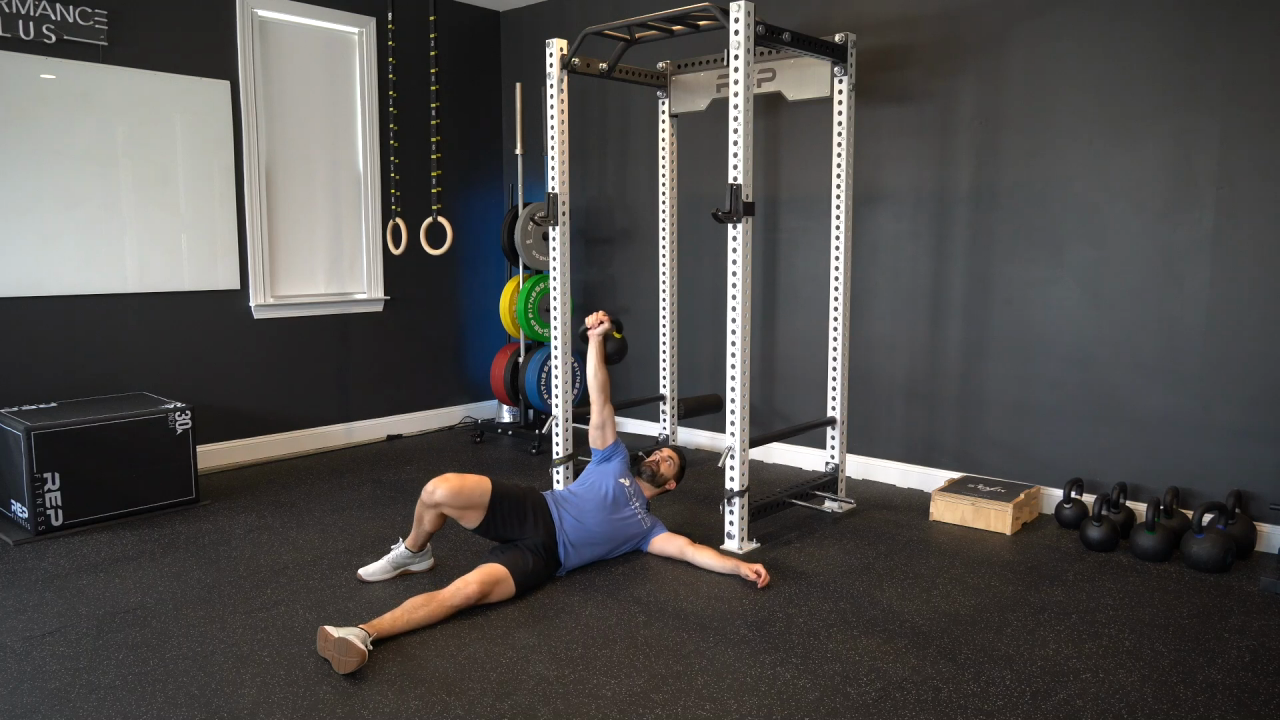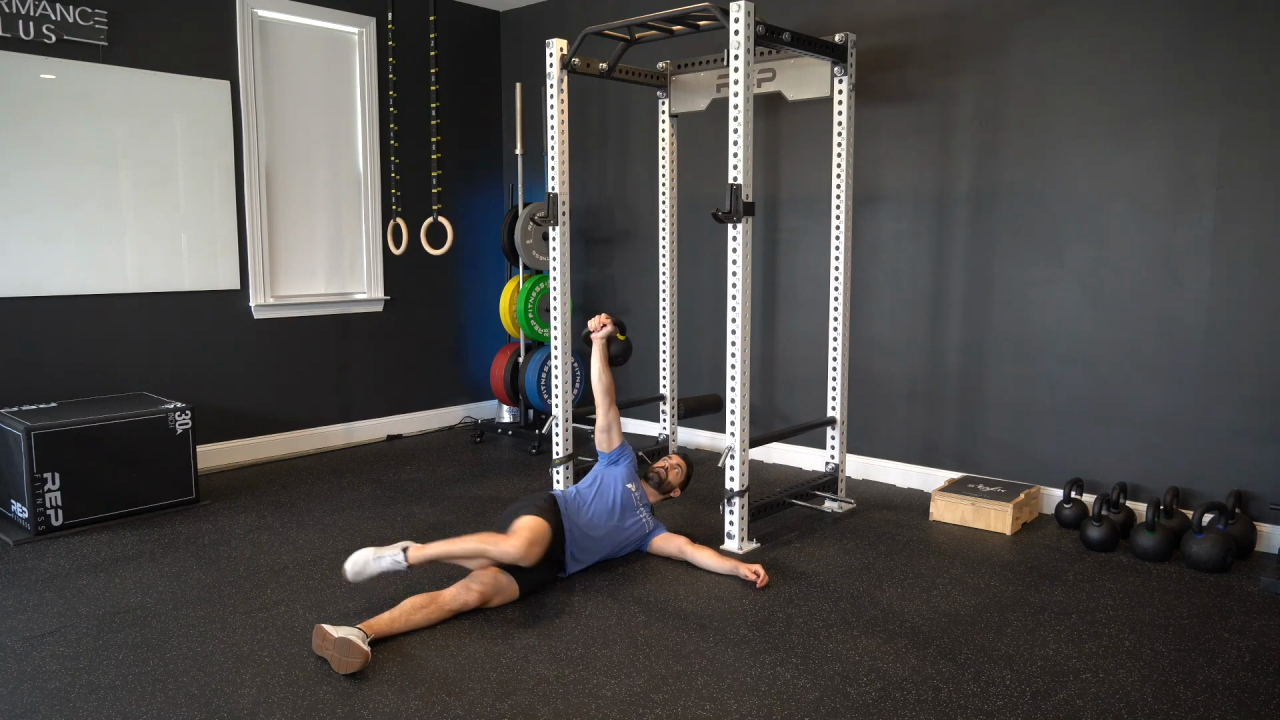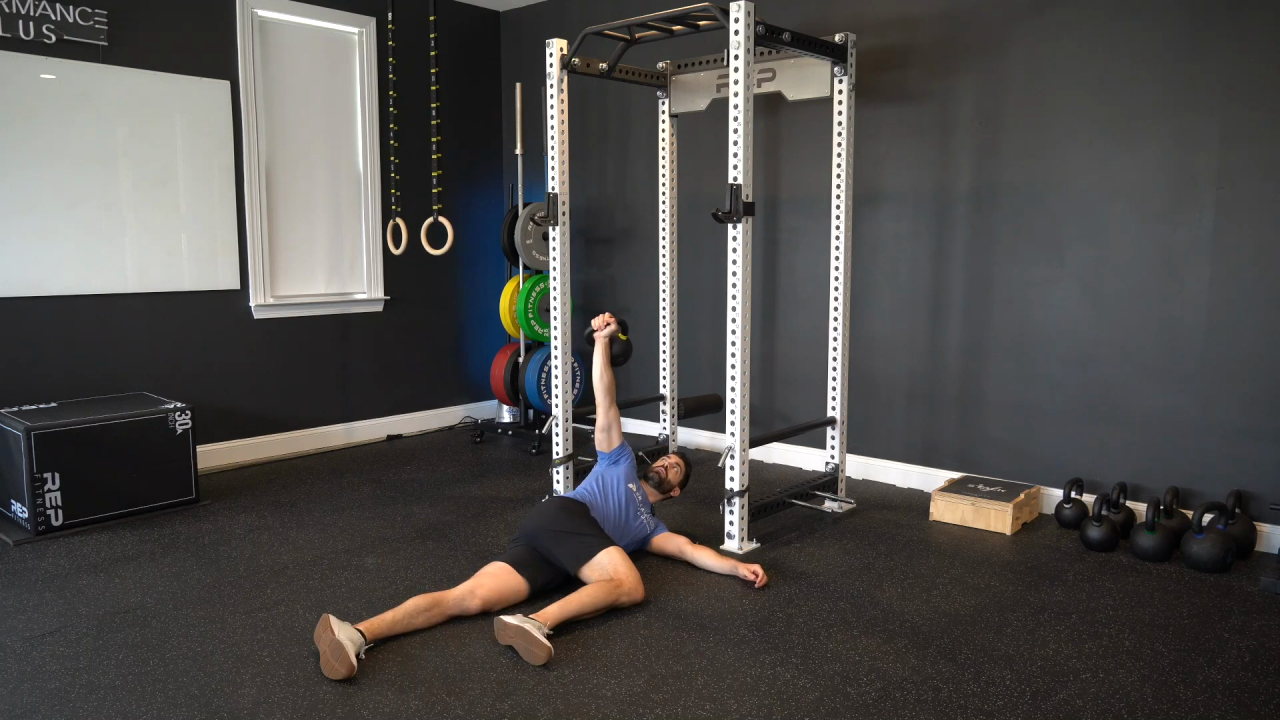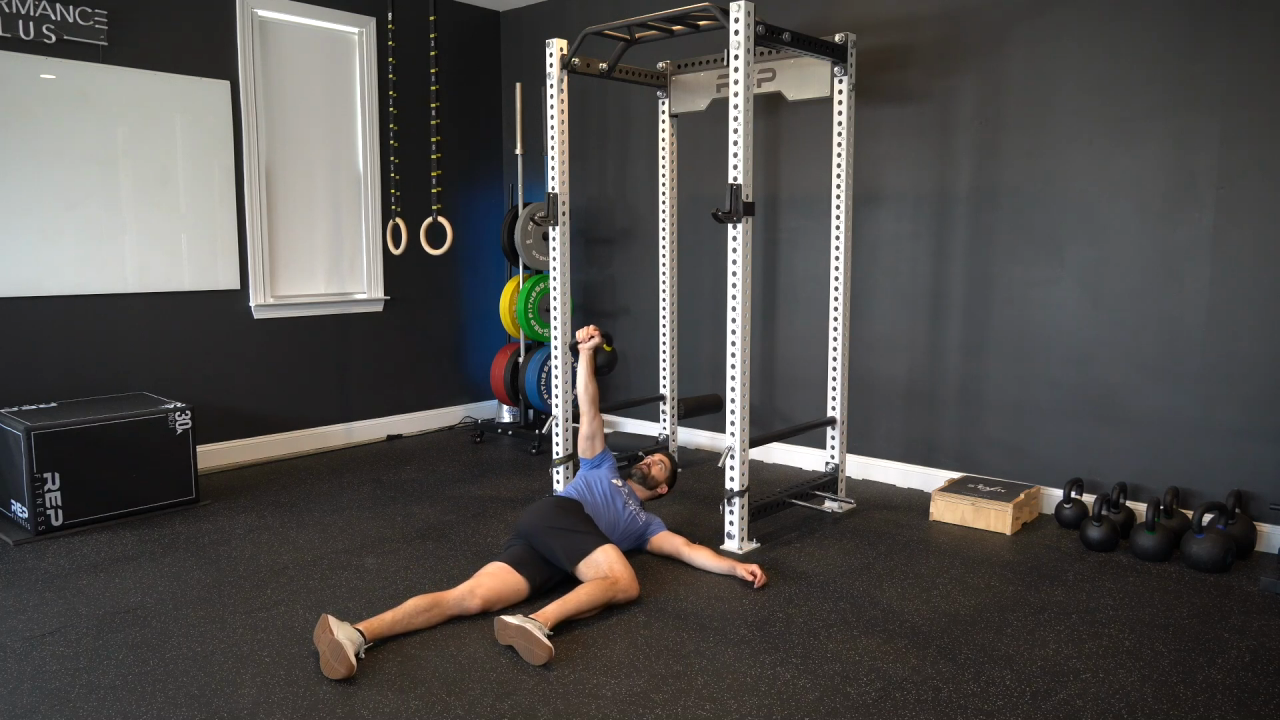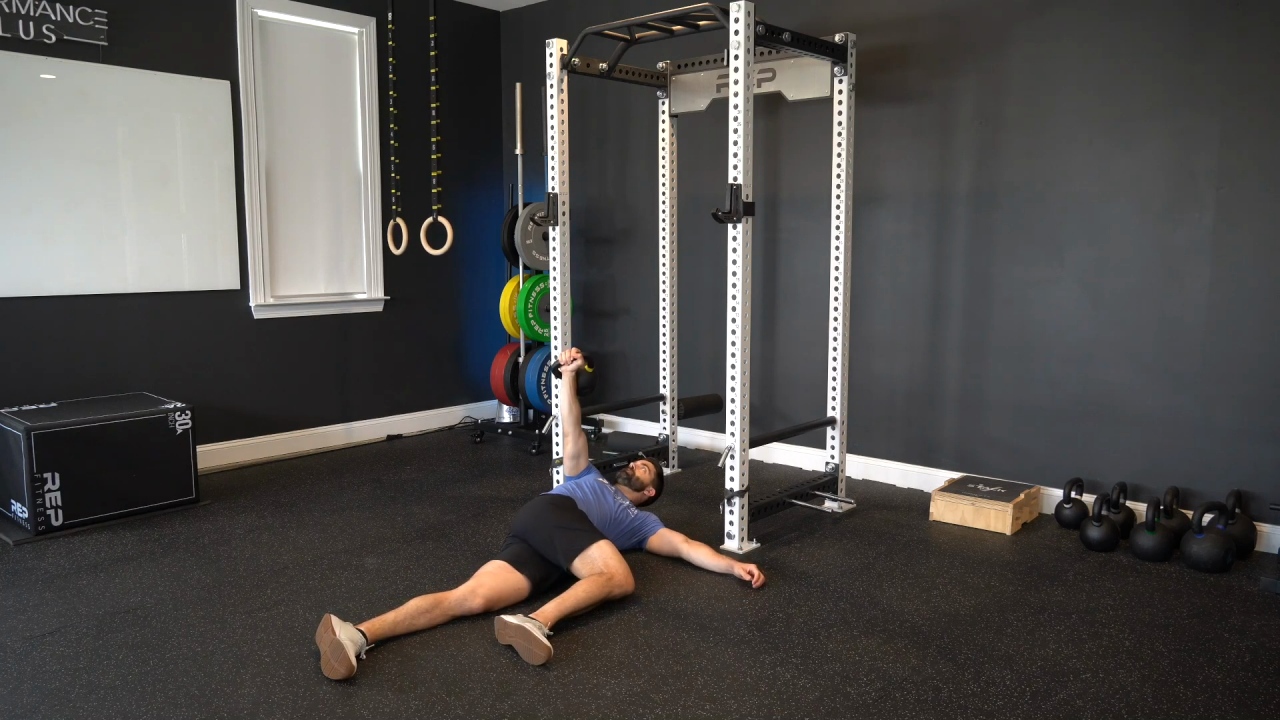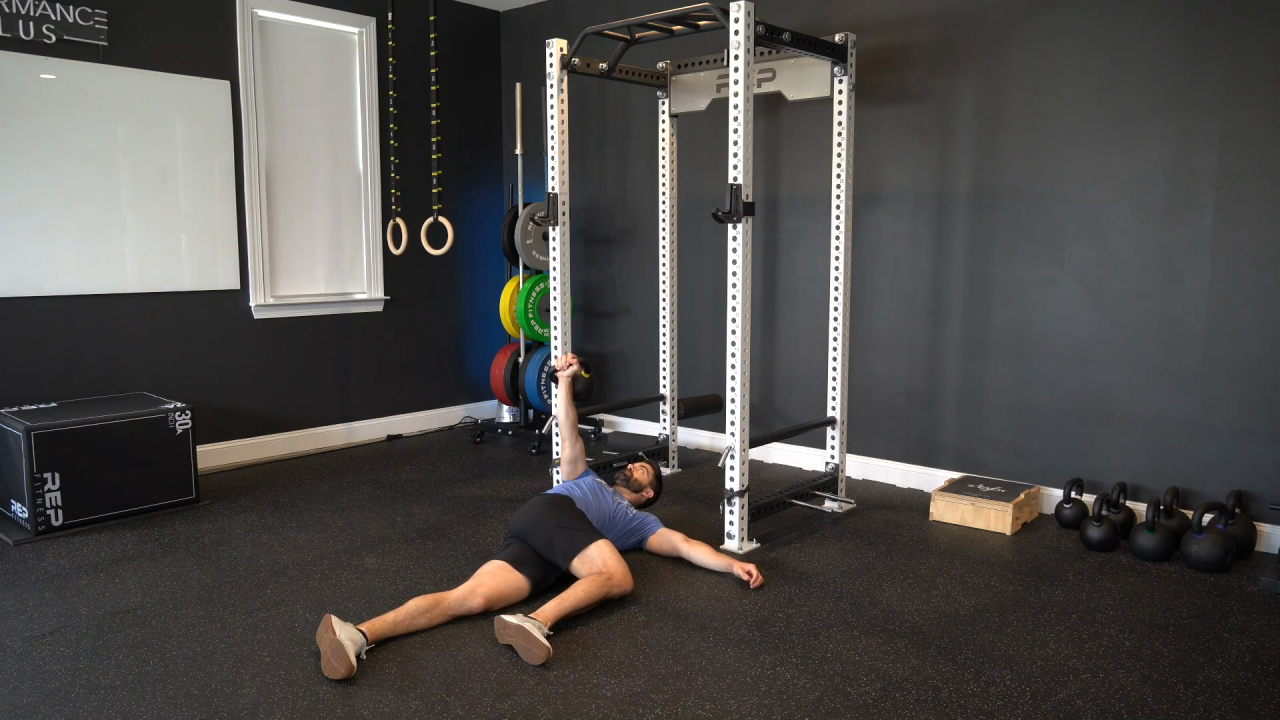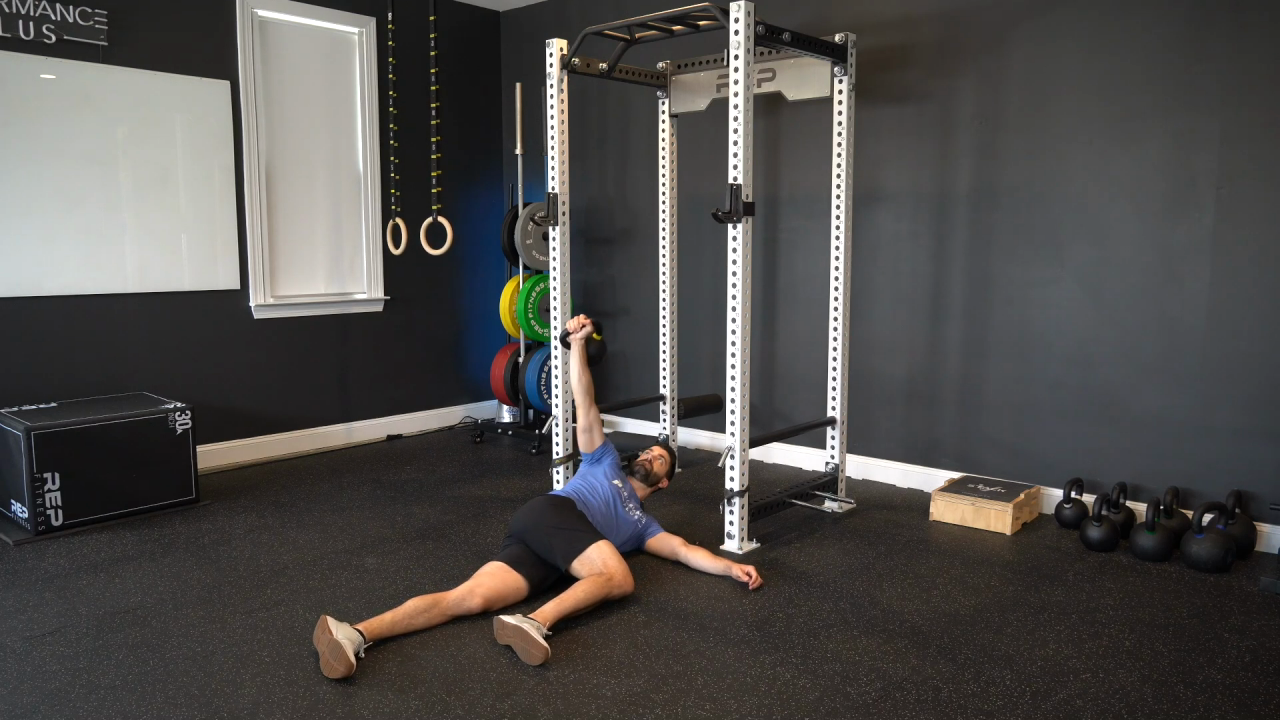
dt=0.7s
person 1, frame 1
left shoulder: (646, 526)
right shoulder: (615, 461)
left elbow: (690, 549)
right elbow: (600, 404)
left wrist: (742, 566)
right wrist: (595, 338)
left hip: (542, 554)
right hip: (531, 512)
left knee: (468, 591)
right knee: (441, 491)
left ankle: (364, 633)
right ankle: (413, 553)
person 1, frame 2
left shoulder: (649, 528)
right shoulder: (622, 463)
left elbow: (690, 550)
right elbow: (605, 406)
left wrist: (740, 567)
right wrist: (600, 341)
left hip: (551, 561)
right hip: (548, 513)
left knee: (470, 595)
right knee: (521, 547)
left ankle: (362, 632)
right ankle: (403, 553)
person 1, frame 3
left shoulder: (650, 526)
right shoulder: (620, 462)
left elbow: (689, 550)
right elbow: (606, 405)
left wrist: (739, 566)
right wrist: (603, 341)
left hip: (556, 561)
right hip: (561, 518)
left knee: (470, 600)
left ankle: (397, 631)
person 1, frame 4
left shoulder: (646, 523)
right shoulder: (602, 466)
left elbow: (686, 550)
right elbow: (588, 413)
left wrist: (737, 567)
right wrist: (587, 353)
left hip: (554, 559)
right hip: (554, 515)
person 1, frame 5
left shoulder: (641, 522)
right shoulder: (588, 476)
left elbow: (684, 546)
right elbow: (572, 434)
left wrist: (734, 565)
right wrist: (569, 375)
left hip: (554, 557)
right hip: (549, 513)
person 1, frame 6
left shoulder: (639, 522)
right shoulder: (585, 479)
left elbow: (684, 545)
right elbow: (570, 438)
left wrist: (734, 565)
right wrist: (565, 380)
left hip: (549, 555)
right hip: (548, 511)
person 1, frame 7
left shoulder: (642, 522)
right shoulder: (604, 461)
left elbow: (683, 550)
right elbow: (586, 410)
left wrist: (731, 566)
right wrist: (577, 344)
left hip: (550, 557)
right hip: (550, 514)
left knee: (469, 599)
